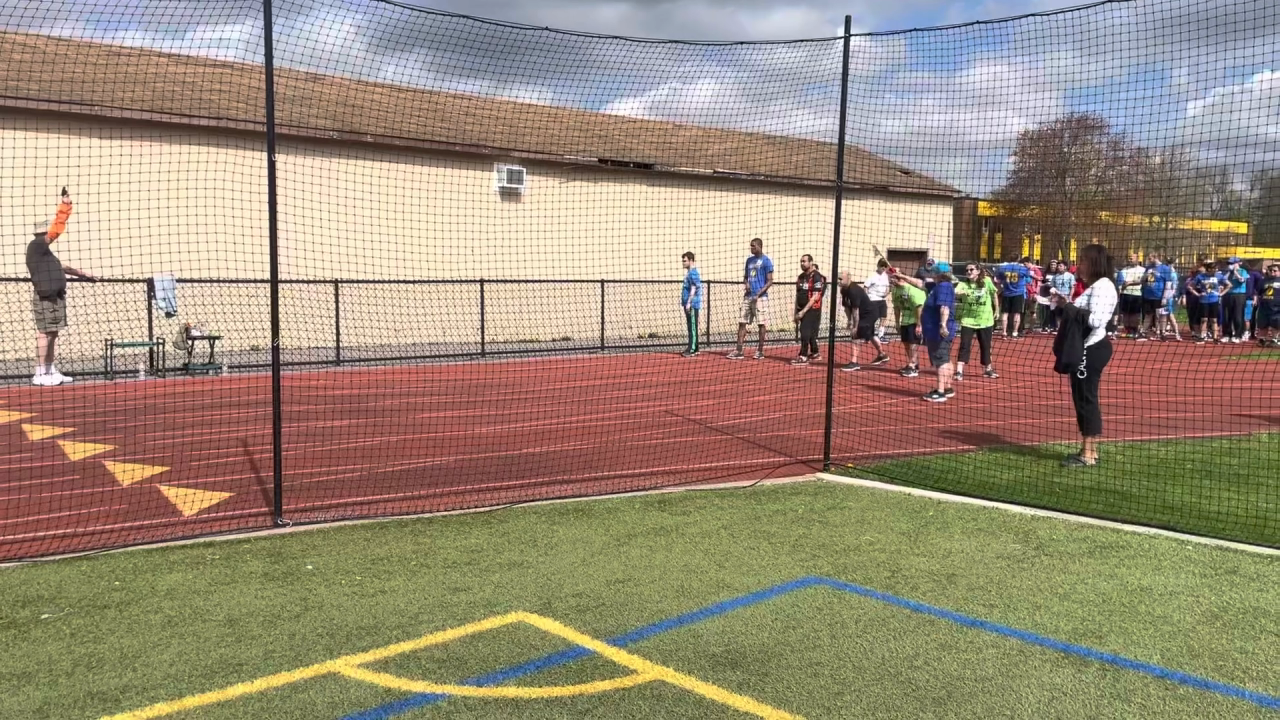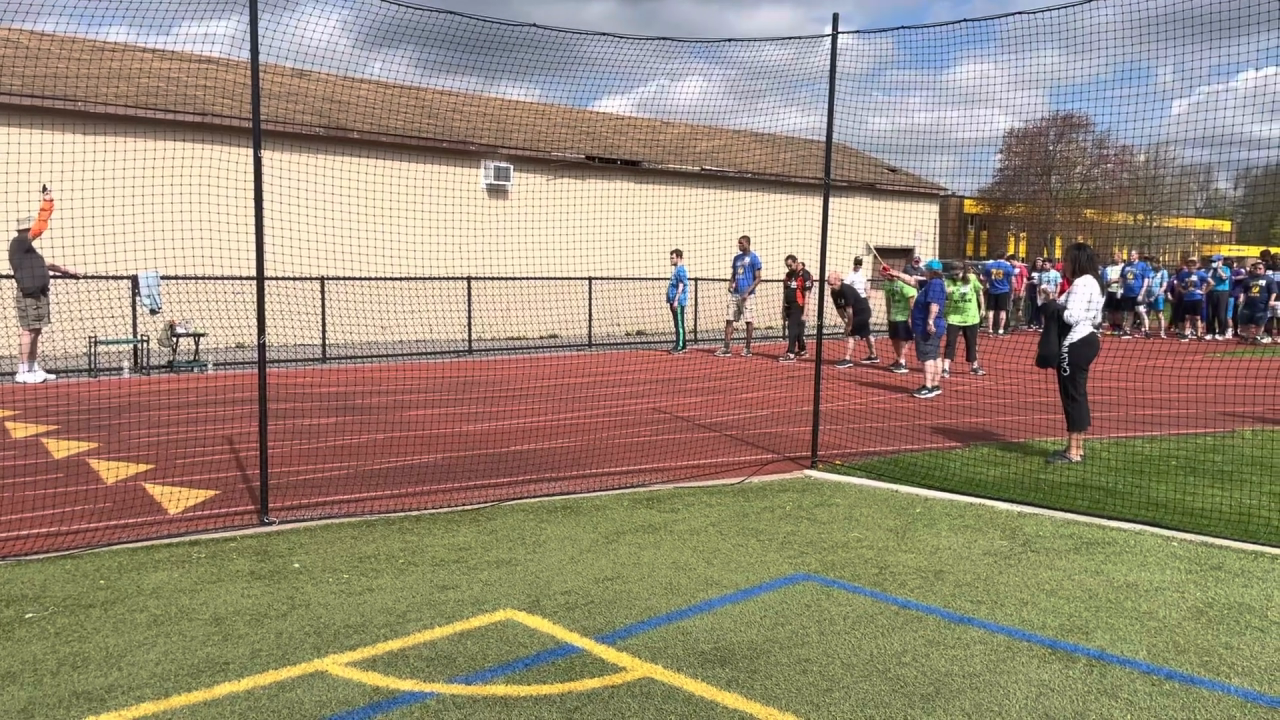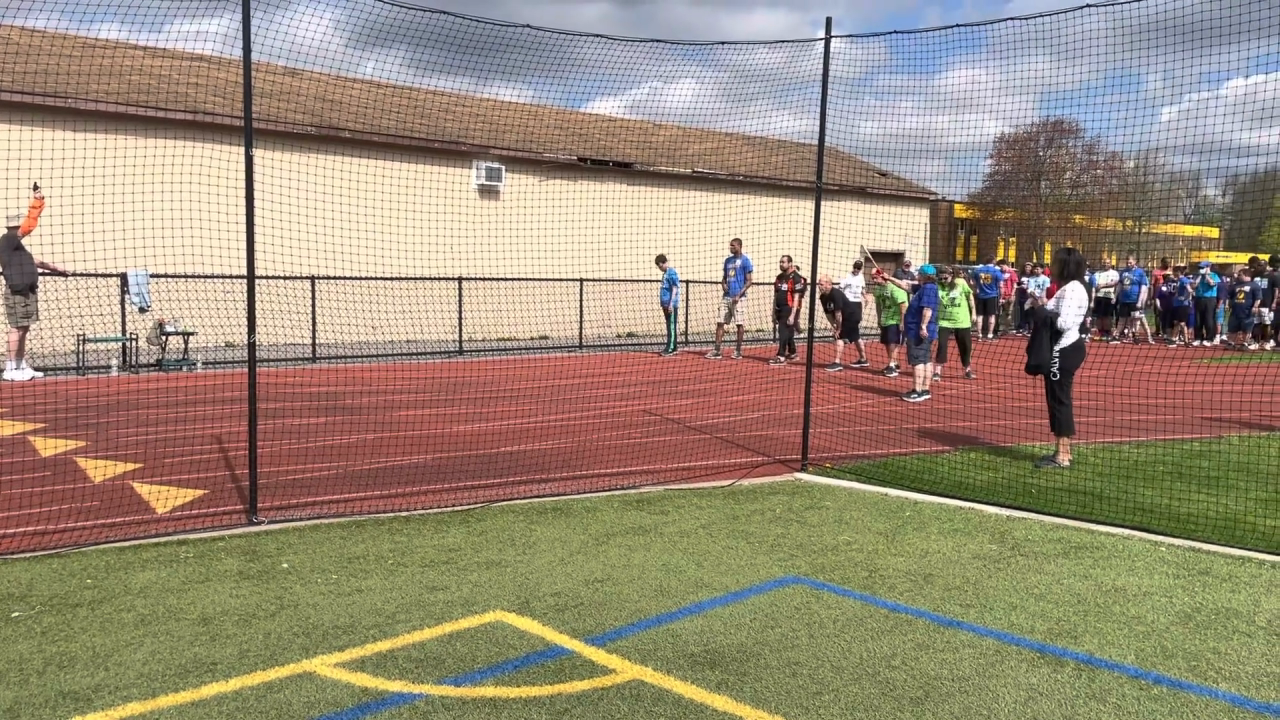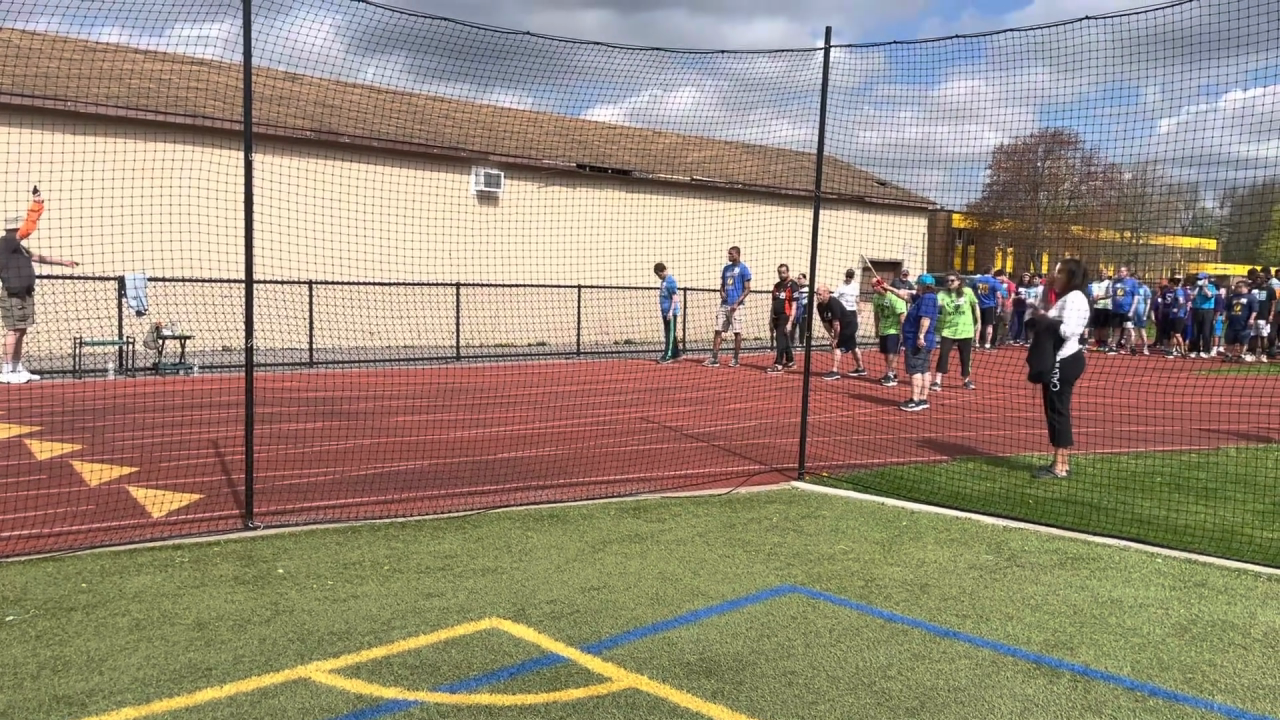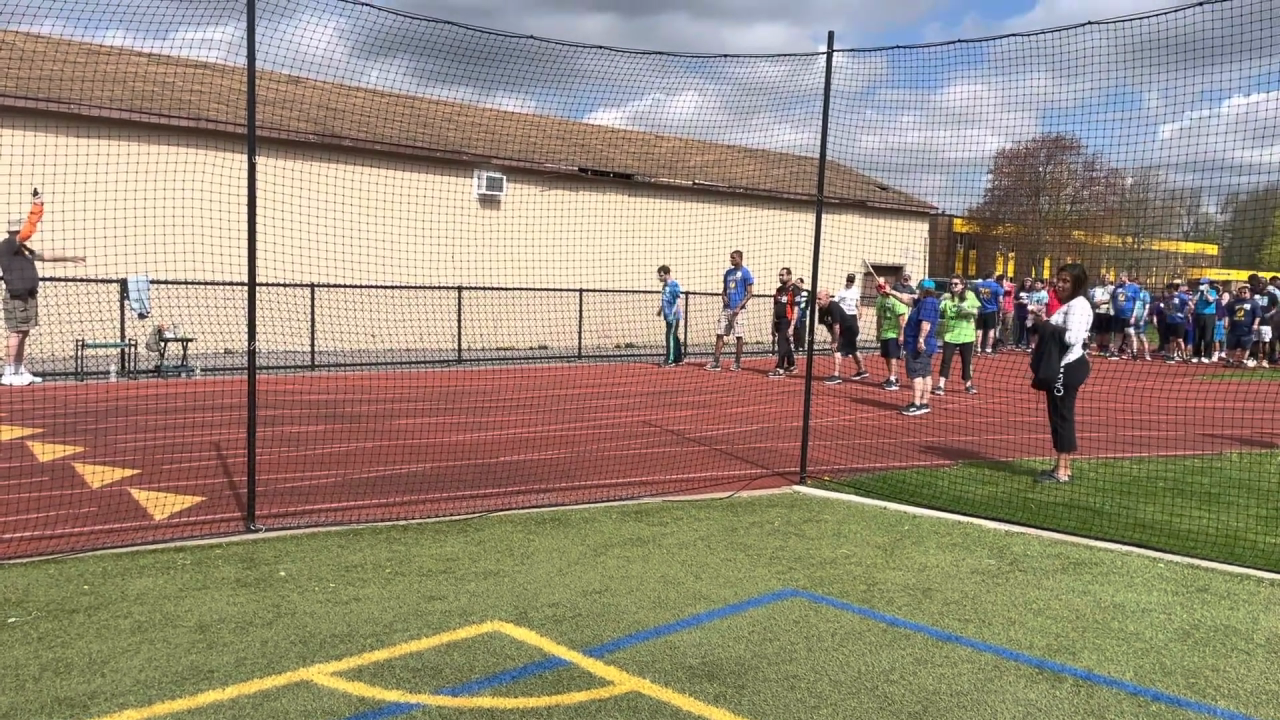
dt=1s
person 1, frame 1
left shoulder: (1102, 286)
right shoulder: (1095, 286)
left elbow: (1095, 319)
left wrist: (1069, 308)
right wrist: (1069, 306)
left hip: (1091, 350)
right hip: (1089, 349)
left knee: (1086, 399)
right knee: (1085, 399)
left ankle: (1088, 455)
right ankle: (1090, 450)
person 1, frame 2
left shoulder: (1081, 283)
right shoulder: (1092, 283)
left elbow: (1072, 316)
left hip: (1075, 345)
right hip: (1086, 341)
left knee: (1072, 396)
right knee: (1077, 395)
left ankle: (1073, 452)
right ankle: (1077, 447)
person 1, frame 3
left shoulder: (1071, 289)
right shoulder: (1071, 288)
left elbow: (1064, 322)
left wrist: (1040, 310)
right wrist: (1042, 308)
left hip: (1063, 351)
right hip: (1065, 349)
left knee: (1059, 400)
right knee: (1060, 400)
left ankle: (1062, 457)
right ankle: (1064, 452)
person 1, frame 4
left shoulder: (1074, 298)
right shoulder: (1066, 298)
left elbow: (1067, 329)
right elbow: (1058, 326)
left wrist: (1042, 318)
right wrist: (1041, 316)
left hip: (1064, 362)
right hip: (1059, 361)
left knee: (1058, 411)
right knee: (1056, 411)
left ankle: (1060, 467)
right ankle: (1061, 463)
person 1, frame 5
left shoulder: (1078, 305)
right shoulder: (1069, 305)
left elbow: (1072, 337)
left wrist: (1045, 324)
right wrist: (1044, 322)
left hip: (1068, 368)
right hip: (1062, 367)
left knee: (1062, 416)
right knee: (1059, 416)
left ankle: (1062, 471)
right ankle: (1063, 467)
person 2, frame 1
left shoulder: (44, 251)
right shoulder: (36, 246)
left elbow: (60, 267)
right elbow: (55, 231)
left wrist: (82, 273)
right wrist: (64, 207)
left hip: (54, 297)
right hip: (45, 298)
left knee: (52, 333)
right knee: (45, 333)
left ankle: (50, 371)
right ankle: (40, 373)
person 2, frame 2
left shoulder: (27, 248)
right shoulder: (19, 243)
left elbow: (43, 264)
right elbow: (38, 228)
left wrist: (66, 270)
right wrist: (46, 204)
left hip: (37, 294)
right hip: (28, 295)
left knee: (35, 331)
right knee: (28, 331)
left ankle: (34, 368)
right ankle: (23, 371)
person 2, frame 3
left shoulder: (16, 244)
right shoulder: (8, 240)
left elbow: (31, 260)
right elbow: (28, 226)
left wrist: (54, 268)
right wrist: (37, 202)
left hip: (25, 291)
right hip: (17, 292)
left knee: (23, 328)
right knee: (16, 328)
left ankle: (21, 365)
right ankle: (10, 368)
person 2, frame 4
left shoulder: (16, 246)
right shoulder: (6, 242)
left elbow: (36, 257)
right elbow: (27, 229)
left wrist: (62, 262)
right wrist: (36, 205)
left hip: (23, 294)
right hip: (13, 295)
left knee: (20, 331)
right knee: (13, 330)
left ankle: (17, 368)
right ankle: (6, 371)
person 2, frame 5
left shoulder: (21, 248)
right shoulder: (8, 245)
left elbow: (41, 255)
right elbow: (27, 231)
left wrist: (68, 258)
right wrist: (37, 207)
left hip: (27, 296)
right hip: (16, 297)
left knee: (23, 333)
right knee: (16, 333)
left ankle: (20, 370)
right ankle: (9, 373)
